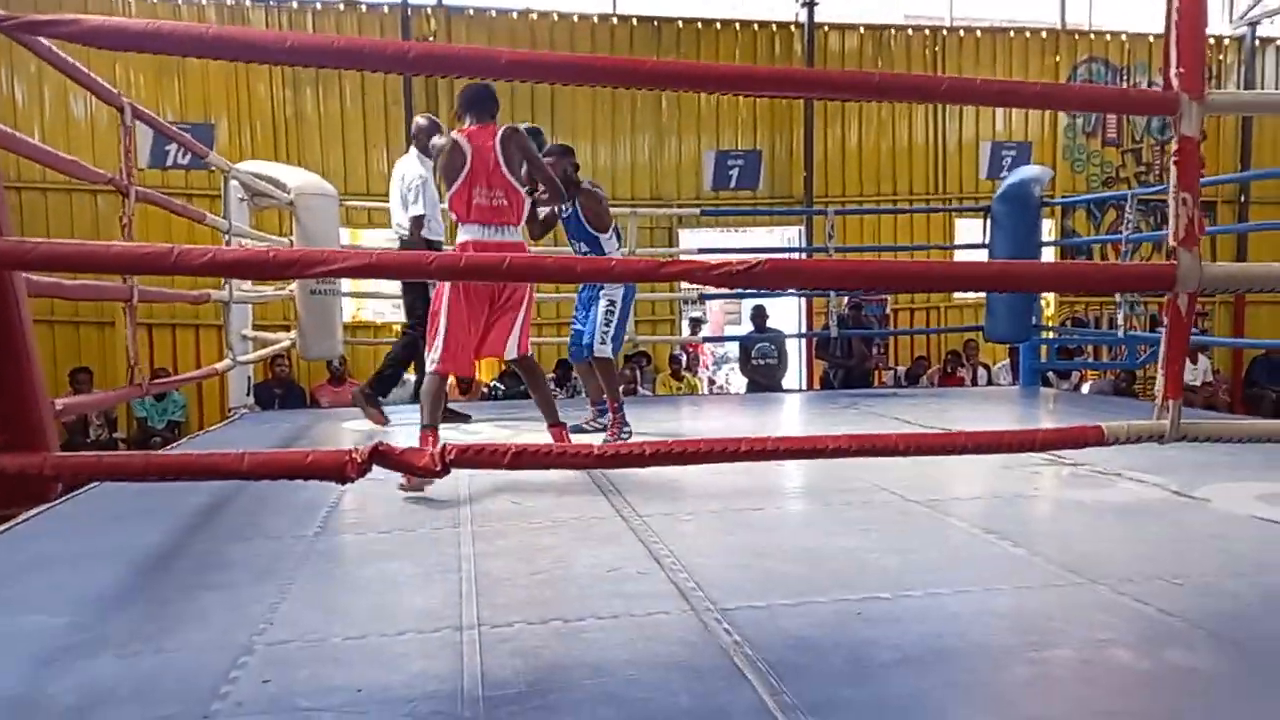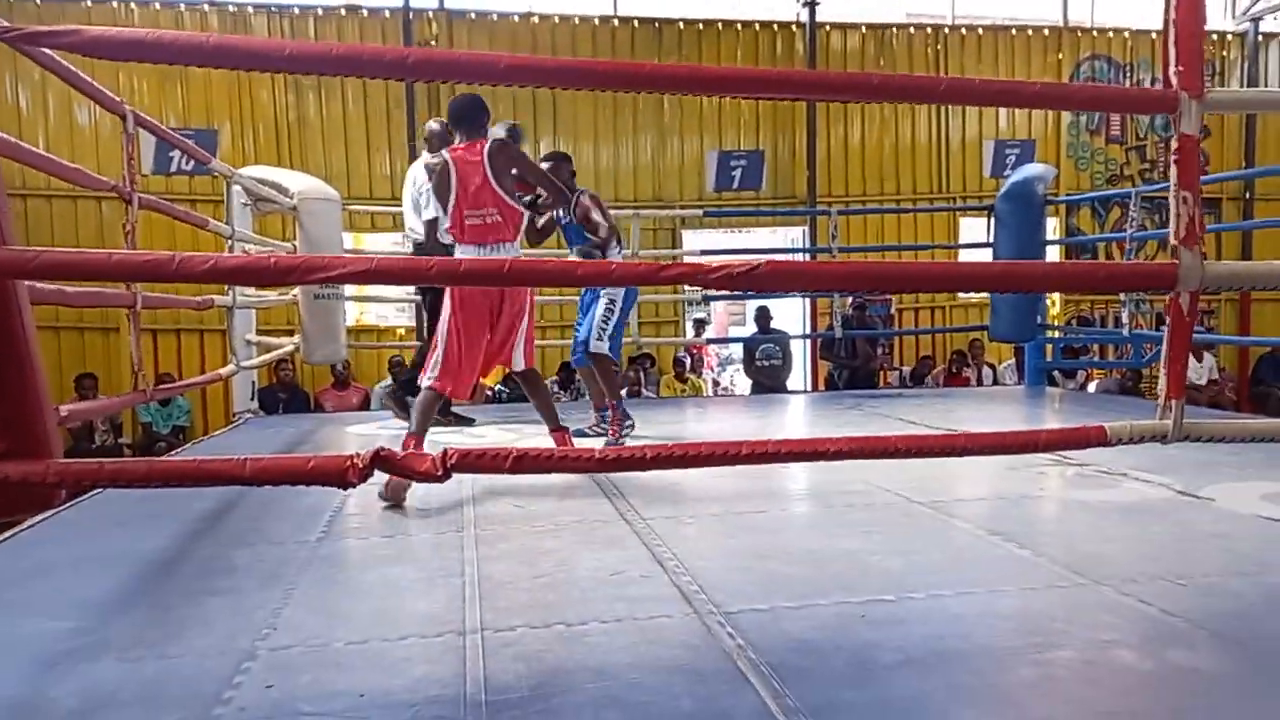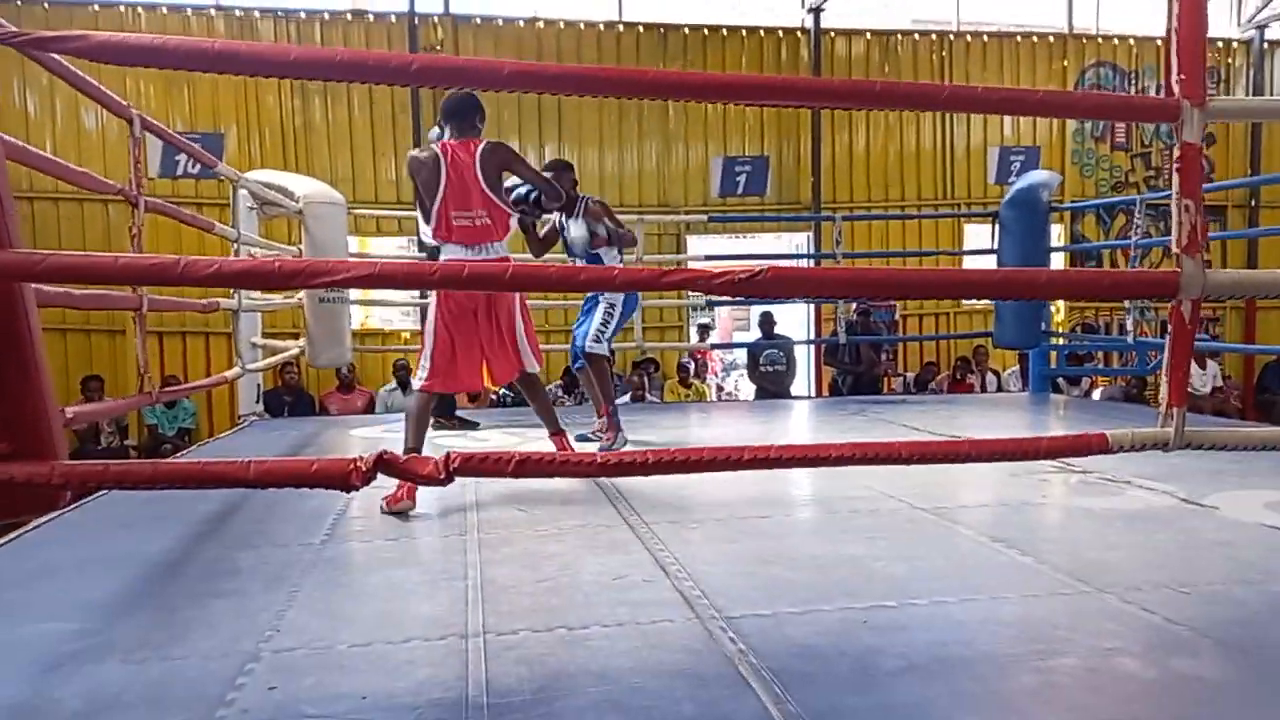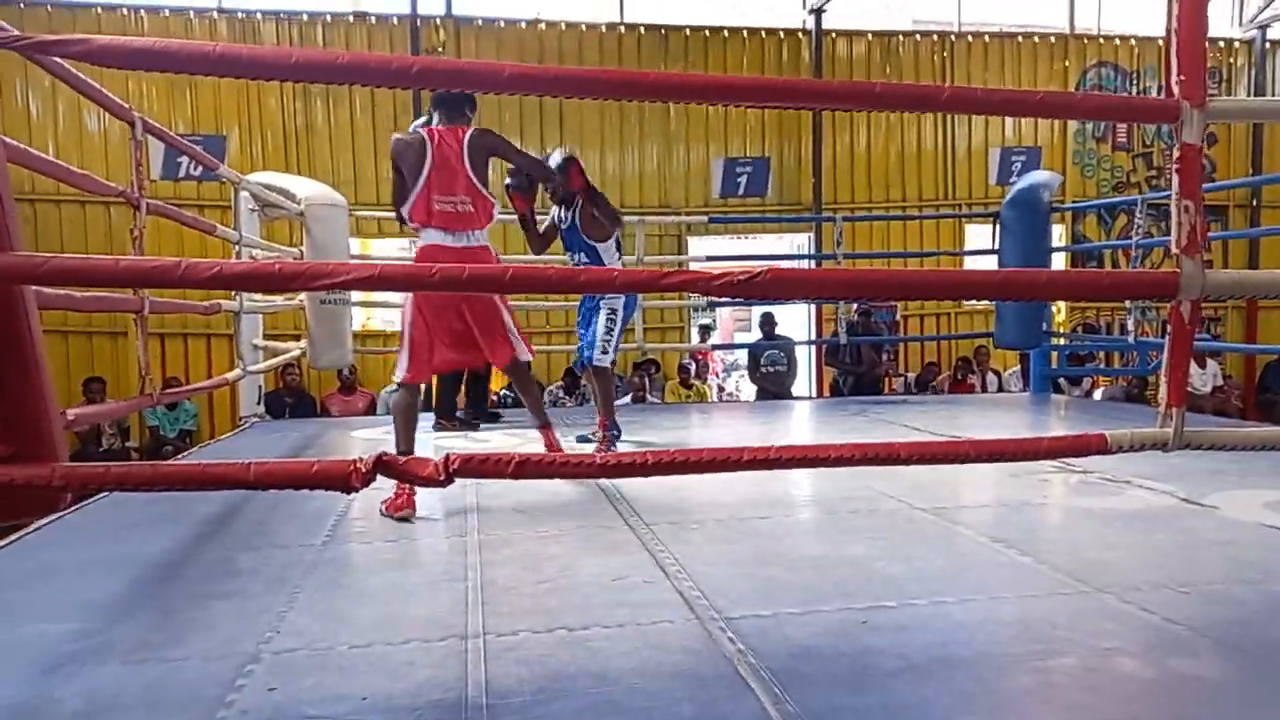
dt=0.1s
person 1, frame 1
left shoulder: (449, 146)
right shoulder: (512, 137)
left elbow: (450, 203)
right elbow: (556, 194)
right wrist: (529, 194)
left hip: (471, 254)
right hip: (513, 253)
left knee: (441, 361)
right knee: (520, 354)
left ankle: (428, 447)
right ankle: (561, 438)
person 1, frame 2
left shoulder: (438, 166)
right shoulder: (501, 151)
right elbow: (559, 196)
right wrist: (537, 205)
left knee: (439, 377)
right knee: (521, 365)
left ankle: (410, 455)
right ankle: (563, 442)
person 1, frame 3
left shoulder: (422, 161)
right shoulder: (495, 153)
right elbow: (555, 196)
right wrist: (532, 205)
right hip: (497, 270)
left knee: (430, 379)
right knee: (522, 369)
left ankle: (407, 479)
right ankle: (562, 447)
person 1, frame 4
left shoulder: (404, 144)
right shoulder: (481, 140)
left elbow: (403, 213)
right elbow: (546, 175)
right wrist: (535, 177)
left hip: (431, 260)
right hip: (479, 259)
left knee: (411, 377)
right knee: (512, 357)
left ankle: (404, 487)
right ankle: (550, 442)
person 2, frame 1
left shoulder: (408, 165)
right shoulder: (417, 172)
right elbow: (415, 229)
left hip: (416, 252)
right hip: (420, 251)
left knee: (422, 331)
right knee: (424, 331)
person 2, frame 2
left shoulder: (420, 170)
right shoulder: (432, 173)
right elbow: (432, 229)
left hip: (427, 255)
right hip: (435, 255)
left knee: (439, 332)
left ankle: (420, 396)
right ankle: (438, 406)
person 2, frame 3
left shoulder: (433, 175)
right shoulder: (442, 178)
right elbow: (444, 232)
left hip: (443, 259)
right hip: (448, 260)
left knee: (453, 335)
right knee: (453, 336)
left ankle: (442, 406)
right ankle: (442, 410)
person 2, frame 4
left shoulder: (457, 181)
right shoulder: (454, 183)
right elbow: (452, 232)
left hip: (459, 265)
right hip: (458, 265)
left knee: (465, 337)
right knee: (457, 340)
left ankle: (477, 405)
right ankle: (445, 413)
person 3, frame 1
left shoulder: (588, 193)
right shoulder: (559, 202)
left elbow: (597, 200)
right elbow: (536, 233)
left hip: (613, 282)
right hip: (589, 283)
left knee: (598, 348)
right knee: (578, 352)
left ankle: (619, 421)
right ankle: (598, 413)
person 3, frame 2
left shoulder: (587, 201)
right shoulder: (559, 208)
left elbow: (609, 233)
right elbow: (535, 238)
left wrist: (592, 249)
left hip: (615, 286)
right hip: (593, 288)
left knee: (596, 346)
right knee: (581, 355)
left ankle: (620, 416)
right ankle: (601, 418)
person 3, frame 3
left shoulder: (593, 208)
right shoulder: (559, 217)
left elbow: (630, 238)
right elbow: (538, 250)
left wrist: (608, 237)
right wrist: (525, 221)
left hip: (616, 292)
right hip: (595, 294)
left knee: (591, 348)
right knee: (580, 361)
left ankle: (613, 425)
right ankle: (603, 423)
person 3, frame 4
left shoulder: (591, 205)
right shoulder: (558, 212)
left elbow: (616, 223)
right elbow: (538, 248)
left wrist: (585, 187)
left hip: (615, 294)
right hip: (592, 295)
left knee: (597, 360)
right knee: (587, 361)
left ankle: (609, 438)
right ankle: (604, 425)
